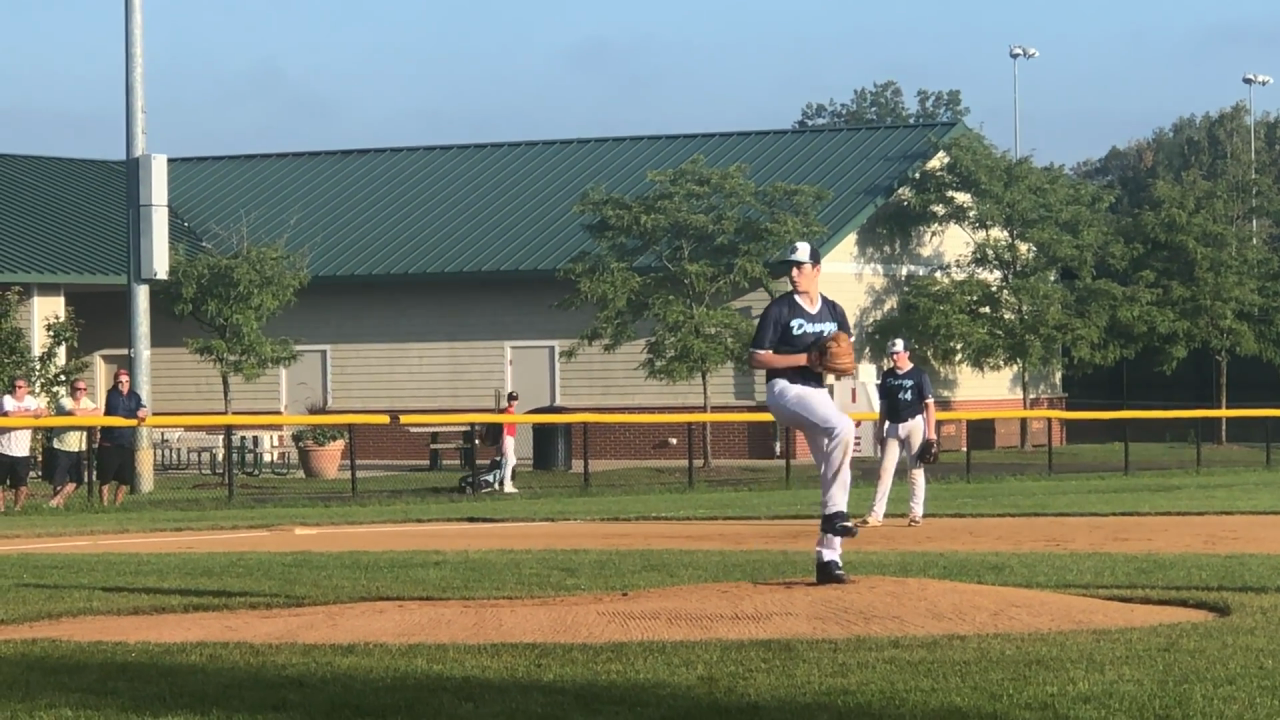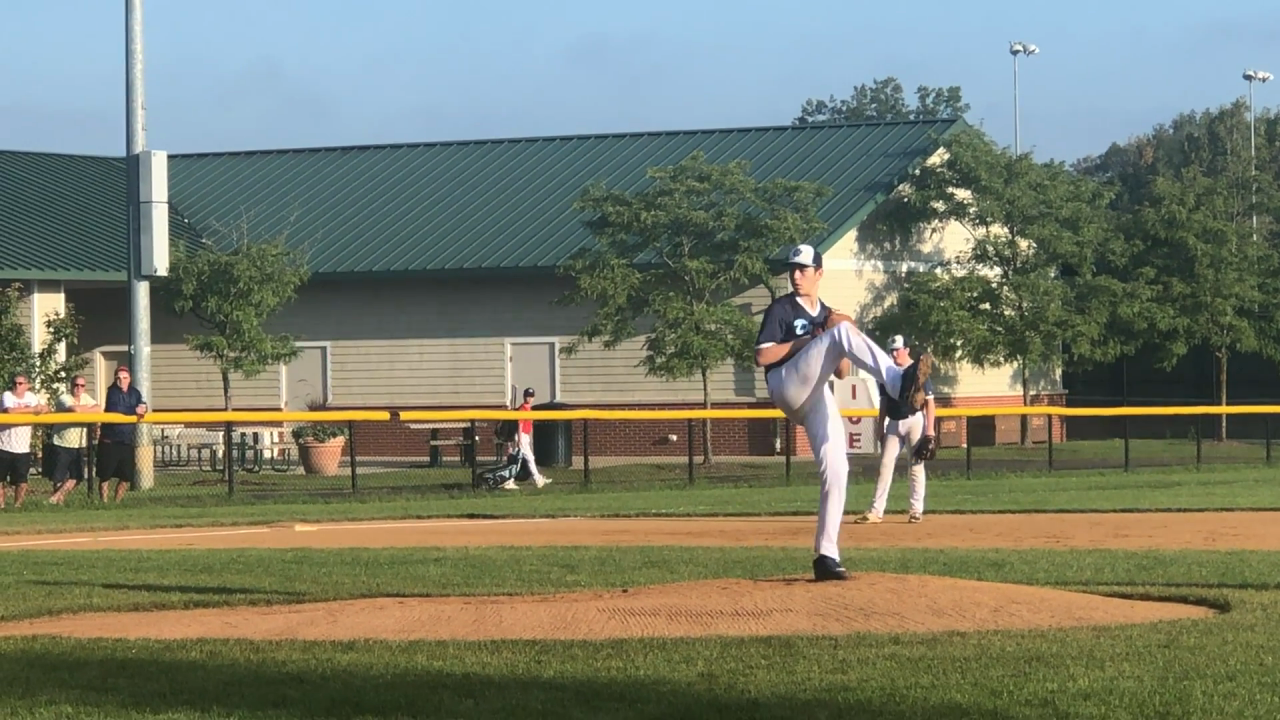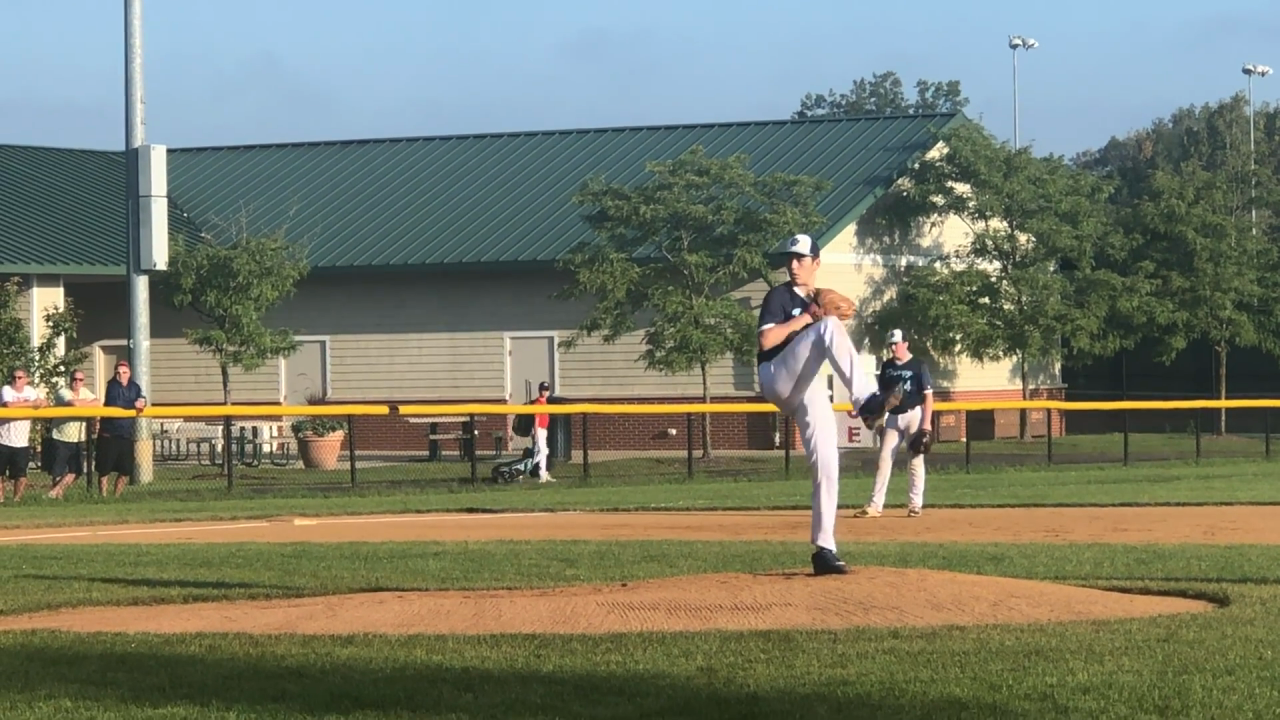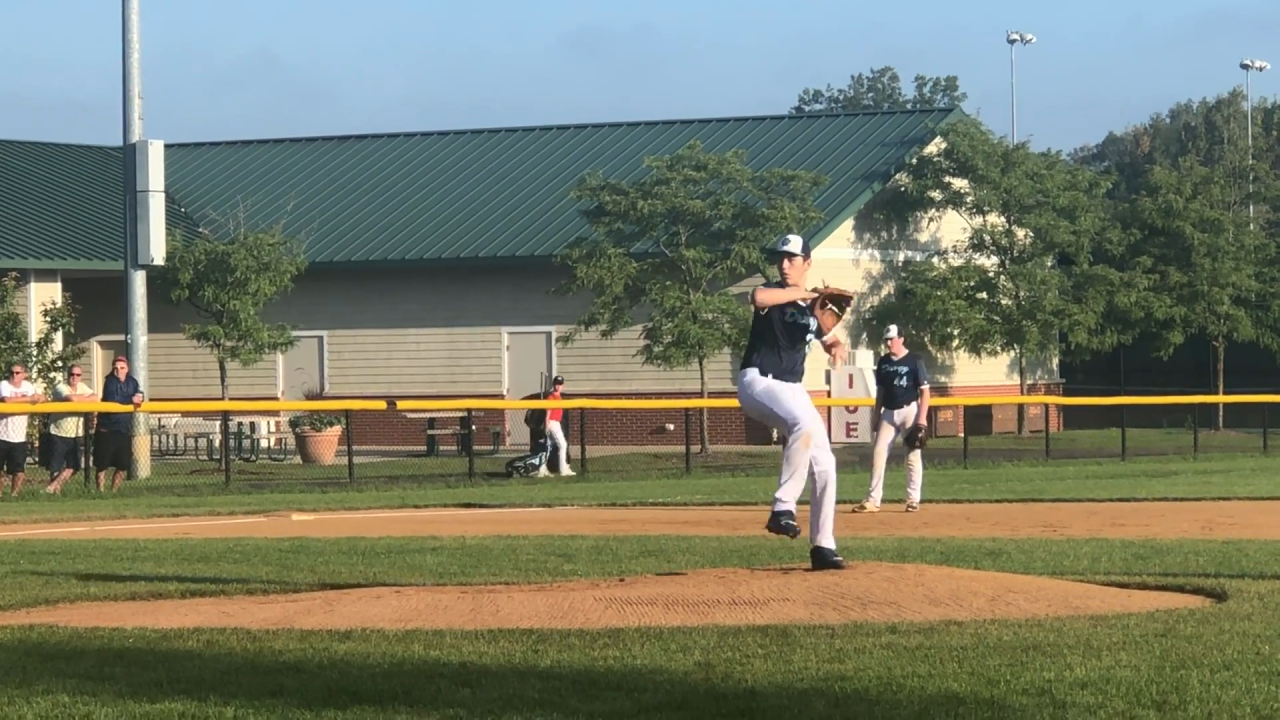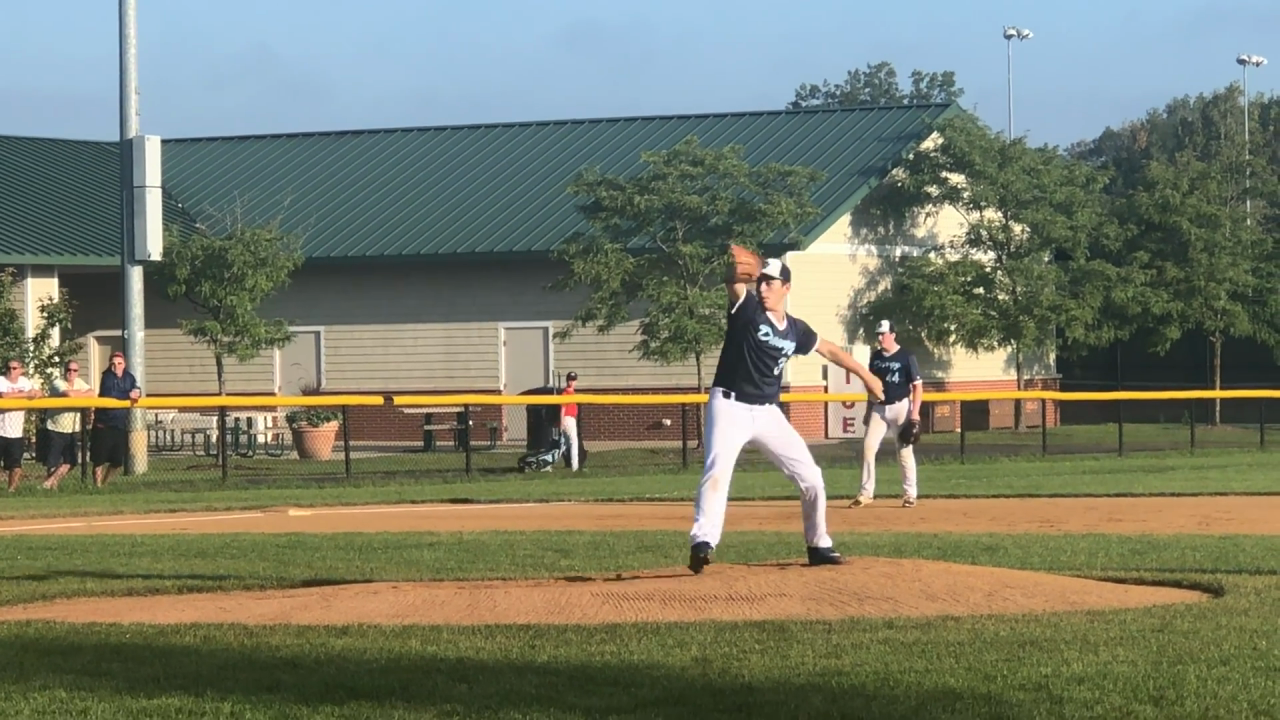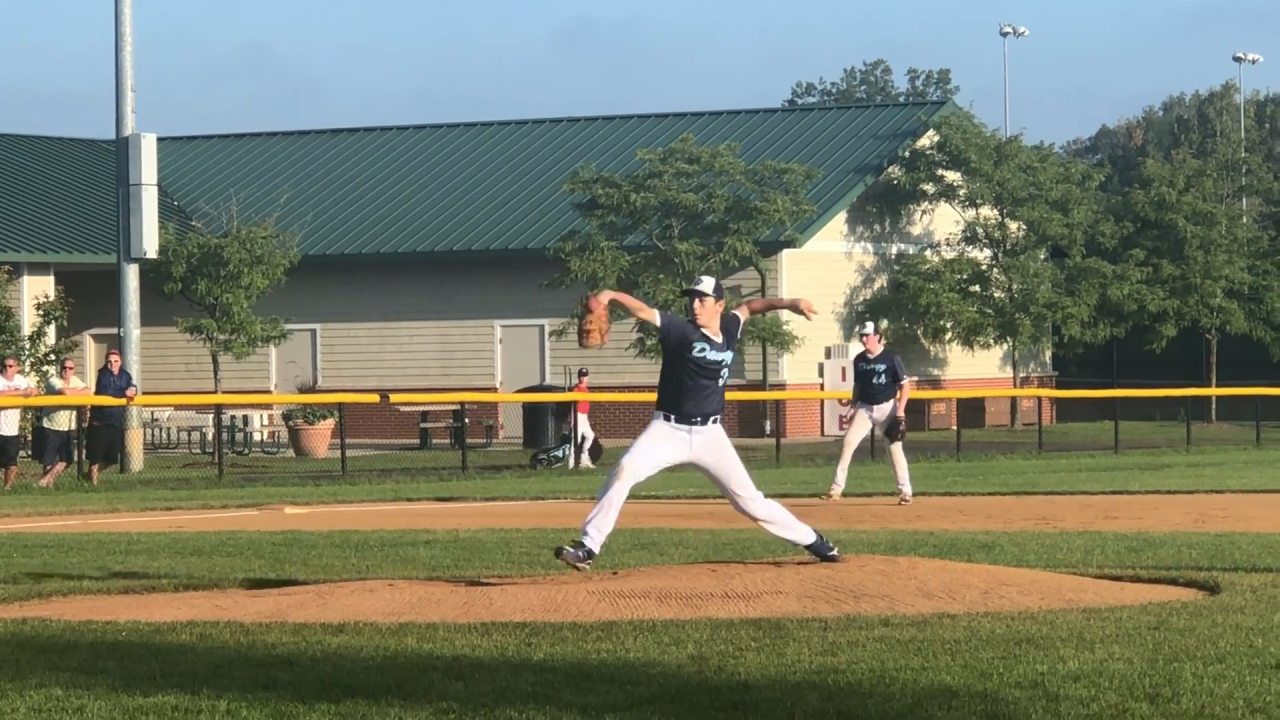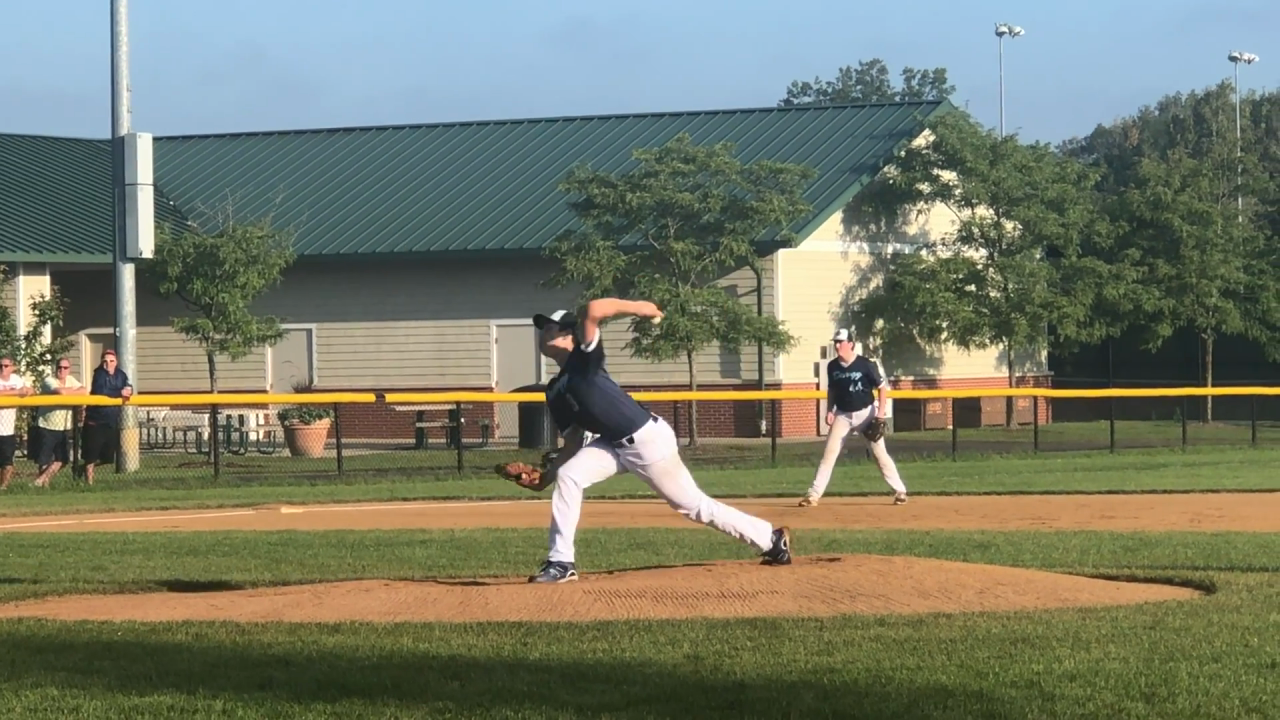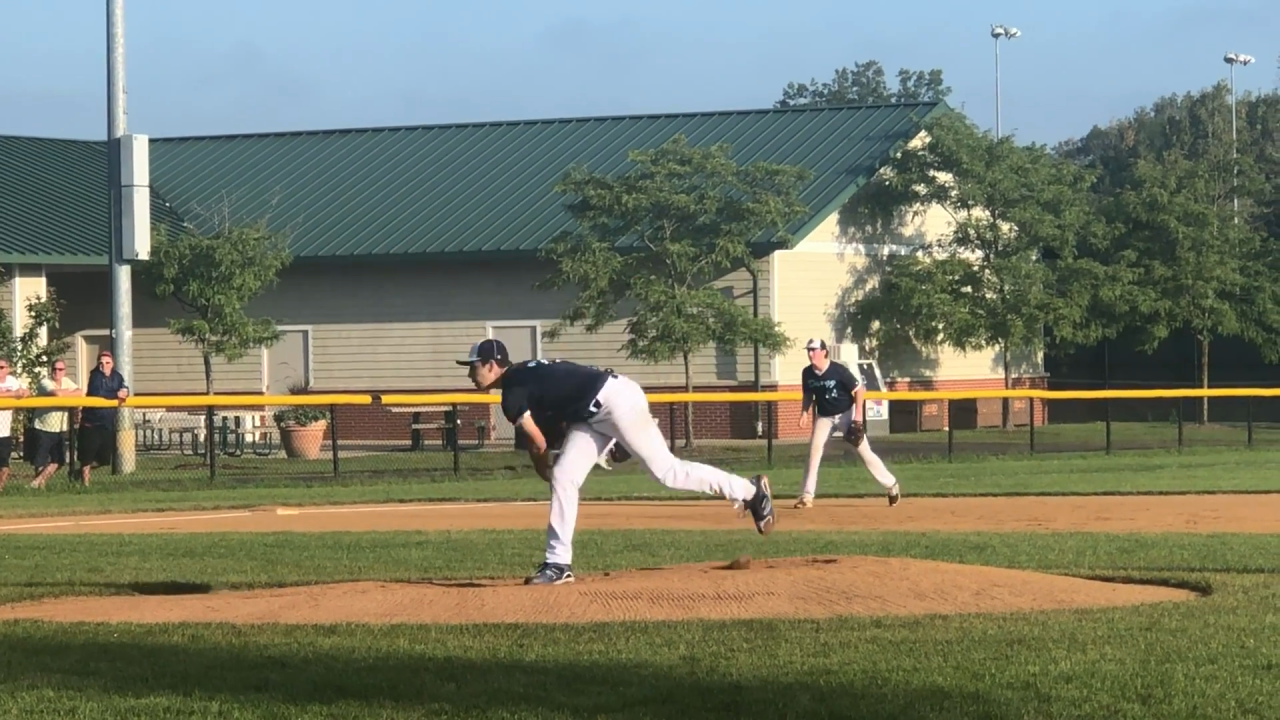
dt=0.2s
person 1, frame 1
left shoulder: (834, 311)
right shoulder: (776, 310)
right elbow: (758, 359)
right wrist: (805, 359)
left hip: (820, 394)
right hip: (786, 392)
left knee: (834, 470)
right knee: (843, 429)
left ankle: (828, 558)
right ankle: (833, 513)
person 1, frame 2
left shoulder: (828, 314)
right shoulder: (780, 308)
left elbow: (842, 370)
right elbow: (763, 357)
left wrist: (842, 345)
right wrist: (814, 334)
left hip: (817, 393)
right hip: (787, 386)
left knee: (836, 471)
right knee: (843, 329)
left ankle: (826, 556)
right ankle: (900, 382)
person 1, frame 3
left shoulder: (825, 303)
right shoulder: (778, 296)
left elbow: (845, 348)
right elbow: (765, 341)
left wrist: (841, 315)
right wrist: (809, 315)
left hip: (810, 388)
right hip: (778, 377)
left knee: (826, 465)
right knee: (827, 328)
left ankle: (824, 550)
right ankle: (867, 400)
person 1, frame 4
left shoulder: (812, 310)
right shoulder: (770, 290)
left elbow: (834, 347)
right elbow: (759, 297)
left wrist: (837, 350)
right wrist: (806, 294)
left hip: (793, 390)
right hip: (758, 383)
left knee: (824, 464)
right knee: (807, 426)
left ankle: (822, 546)
right ankle: (783, 509)
person 1, frame 5
left shoulder: (796, 330)
right shoulder: (746, 309)
left elbow: (829, 350)
right elbow: (735, 279)
left wrist: (866, 376)
right wrist: (744, 269)
left hip: (768, 413)
right hip: (729, 405)
left knee: (810, 477)
right knee: (718, 467)
left ankle: (819, 545)
right ankle: (703, 541)
person 1, frame 6
left shoulder: (730, 331)
right shoulder: (680, 329)
left elbow: (748, 307)
right elbow: (641, 308)
left wrist: (789, 303)
right wrist: (607, 295)
left hip: (707, 434)
right hip: (666, 431)
left knee: (749, 501)
right knee: (626, 470)
left ankle: (811, 540)
right ankle: (585, 548)
person 1, frame 7
left shoulder: (584, 356)
right shoulder: (555, 391)
left elbow: (594, 309)
right elbow: (573, 442)
left wrist: (635, 307)
right wrist: (551, 465)
left hip: (645, 442)
right hip: (616, 444)
left knee: (693, 505)
right knee: (567, 478)
left ankle: (769, 538)
right ankle: (560, 563)
person 1, frame 8
left shoulder: (512, 391)
right shoulder: (527, 372)
left elbow: (538, 444)
left wrist: (543, 468)
left hip: (614, 400)
right hip: (597, 408)
left knee: (670, 473)
right knee: (564, 476)
left ankle: (751, 492)
right ankle: (558, 562)
